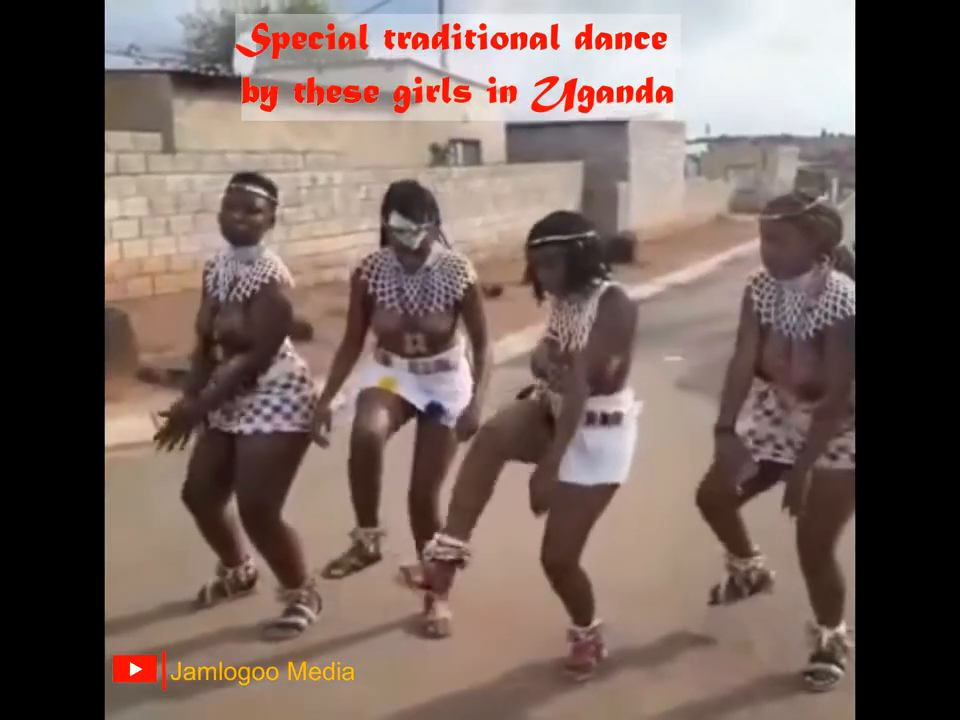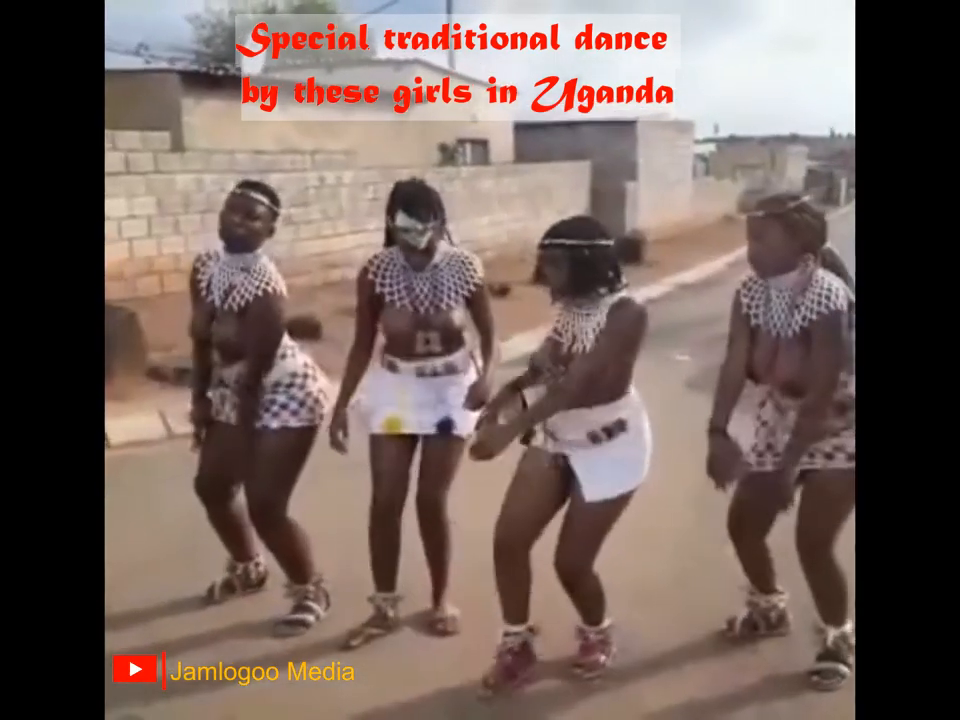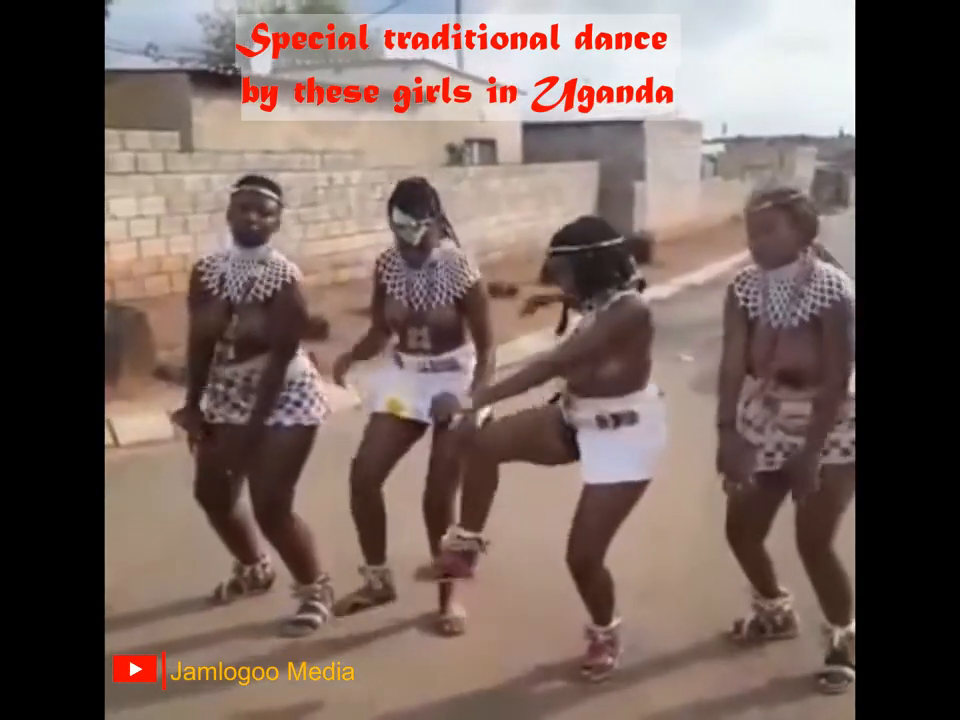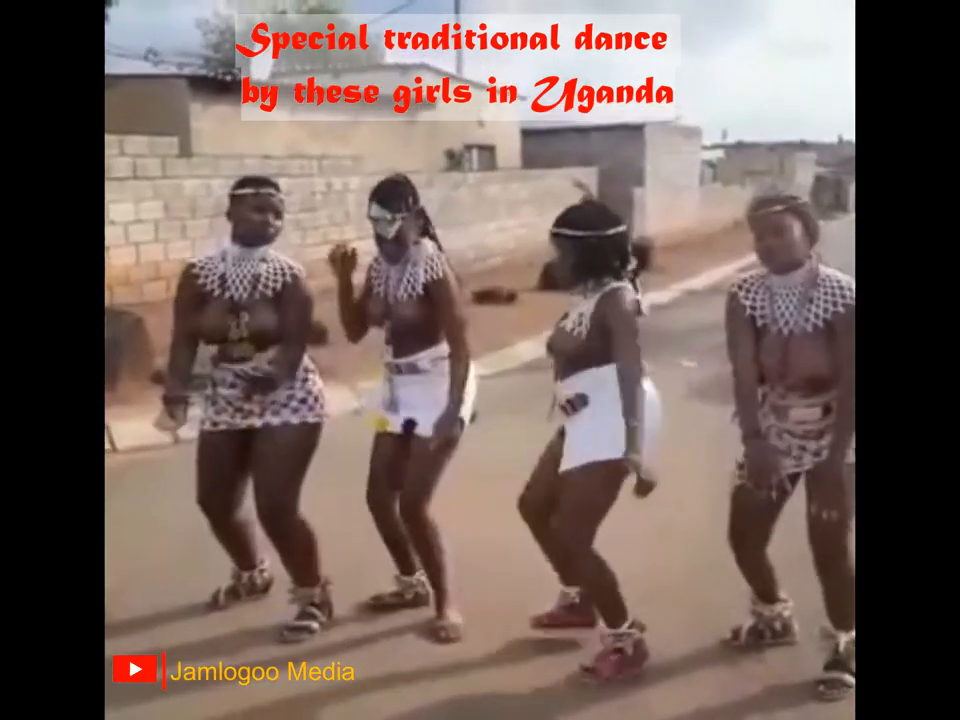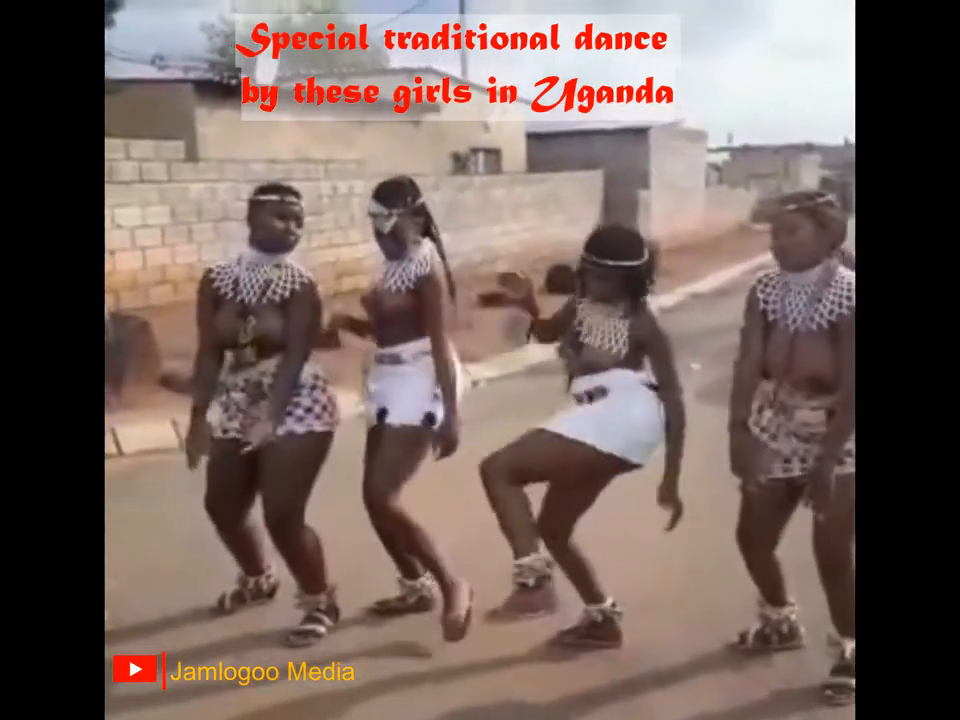
dt=0.3s
person 1, frame 1
left shoulder: (842, 302)
right shoulder: (760, 289)
left elbow: (835, 396)
right elbow: (742, 362)
left wrist: (803, 468)
right wrist: (725, 433)
left hip: (839, 434)
right hip: (780, 419)
left knee: (813, 543)
right knee: (713, 495)
left ankle: (833, 639)
right ankle: (750, 569)
person 1, frame 2
left shoulder: (829, 298)
right shoulder: (751, 293)
left elbow: (823, 393)
right elbow: (735, 365)
left wrist: (790, 465)
right wrist: (718, 435)
left hip: (837, 432)
right hip: (780, 424)
left knee: (812, 542)
right knee: (742, 522)
left ankle: (839, 639)
right ankle: (769, 609)
person 1, frame 3
left shoulder: (832, 289)
right shoulder: (743, 287)
left elbow: (837, 379)
right elbow: (733, 361)
left wrist: (810, 454)
right wrist: (727, 431)
left hip: (830, 430)
right hip: (767, 426)
left knee: (814, 541)
right knee: (741, 528)
left ankle: (845, 638)
right ankle: (775, 611)
person 1, frame 4
left shoulder: (840, 293)
right shoulder: (744, 295)
left elbow: (850, 381)
right elbow: (744, 372)
left wrist: (835, 456)
right wrist: (753, 441)
left hip: (832, 431)
right hip: (772, 430)
left knee: (829, 544)
right knee: (743, 533)
left ankle: (847, 644)
right ankle: (774, 616)
person 1, frame 5
left shoulder: (848, 294)
right shoulder: (766, 289)
left elbow: (852, 387)
right elbow: (750, 362)
left wrist: (828, 461)
right wrist: (739, 429)
left hip: (841, 437)
right hip: (781, 430)
left knee: (833, 552)
right knee: (752, 535)
left ankle: (851, 651)
right ankle: (781, 622)
person 2, frame 1
left shoulder: (614, 304)
right shoulder: (560, 301)
left elbow: (581, 383)
left wrist: (551, 465)
right wrist: (516, 412)
left hip: (597, 434)
right hip: (551, 413)
left knee: (558, 557)
right knee: (493, 439)
left ankle: (588, 635)
right ankle: (446, 555)
person 2, frame 2
left shoulder: (625, 312)
right shoulder: (569, 306)
left elbow: (578, 381)
left wrist: (511, 430)
right wrist: (511, 390)
left hip: (609, 443)
right hip: (555, 435)
left knee: (571, 562)
right knee: (509, 536)
left ankle: (597, 635)
right ankle: (516, 645)
person 2, frame 3
left shoulder: (628, 311)
right shoulder: (601, 302)
left elbow: (557, 362)
left wrist: (480, 399)
left hip: (626, 434)
right hip: (580, 417)
left knee: (583, 554)
right knee: (484, 441)
left ankle: (605, 635)
right ankle: (463, 548)
person 2, frame 4
left shoulder: (615, 301)
right shoulder: (596, 289)
left elbow: (629, 370)
left wrist: (635, 448)
left hip: (610, 417)
right hip: (587, 414)
left knee: (571, 538)
right knee: (534, 505)
left ankle: (624, 640)
right ankle: (578, 600)
person 2, frame 5
left shoulder: (643, 322)
right shoulder: (584, 301)
left elbow: (674, 401)
right elbow: (546, 333)
left wrist: (671, 479)
right wrist: (527, 304)
left hip: (621, 418)
right hip: (602, 429)
left knee: (496, 470)
right knee: (551, 529)
left ankle: (533, 581)
right ankle: (601, 618)
person 3, frame 1
left shoulder: (271, 279)
right shoulder: (216, 267)
left elbow: (257, 359)
right elbow: (207, 344)
left wrist: (200, 406)
right wrist: (188, 399)
left hip: (276, 401)
right hip: (228, 400)
left knee: (256, 511)
right knee: (199, 496)
left ankle: (302, 593)
right ankle: (237, 570)
person 3, frame 2
left shoulder: (263, 289)
right shoulder: (204, 267)
left elbow: (257, 368)
right elbow: (203, 341)
left wrist: (243, 434)
right wrist: (201, 398)
left hip: (283, 398)
right hip: (235, 395)
left knee: (265, 507)
right knee: (209, 487)
left ankle: (310, 590)
right ankle: (247, 568)
person 3, frame 3
left shoulder: (284, 279)
right shoulder: (206, 271)
left elbow: (281, 357)
right elbow: (200, 343)
left wrist: (252, 425)
right wrist: (193, 404)
left hip: (283, 399)
right hip: (226, 398)
left knee: (271, 505)
right knee: (212, 495)
left ankle: (316, 590)
right ankle: (254, 569)
person 3, frame 4
left shoulder: (287, 276)
right shoulder: (199, 274)
left elbow: (294, 343)
right elbow: (185, 339)
left wrist: (272, 378)
right wrist: (174, 390)
left hip: (286, 399)
right hip: (226, 400)
left knee: (275, 507)
right knee: (214, 501)
left ankle: (313, 596)
right ankle: (252, 574)
person 3, frame 5
left shoulder: (299, 285)
right shoulder: (217, 278)
left elbow: (295, 358)
right elbow: (209, 352)
left wrist: (270, 418)
right wrist: (199, 418)
left hip: (295, 409)
right hip: (238, 408)
left knee: (282, 515)
right knee: (221, 507)
left ankle: (320, 602)
right ankle: (257, 579)
person 4, frame 1
left shoulder: (458, 271)
right shoulder: (369, 271)
left elbow: (481, 341)
right elbow: (353, 341)
left wrist: (476, 400)
right wrist: (325, 400)
left hip: (445, 383)
right hip: (390, 375)
left knee: (423, 495)
right knee: (365, 438)
right ankle: (367, 540)
person 4, frame 2
left shoulder: (465, 268)
right shoulder: (375, 272)
left elbow: (488, 333)
right elbow: (363, 344)
left wrist: (486, 376)
right wrist: (341, 406)
left hip: (451, 389)
right hip: (394, 386)
left knee: (431, 500)
right knee: (386, 500)
left ankle: (441, 599)
right ankle: (384, 607)
person 4, frame 3
left shoulder: (461, 269)
right shoulder: (387, 266)
left elbow: (485, 346)
right elbow: (380, 333)
right wrist: (351, 356)
left hip: (456, 383)
right hip: (404, 380)
left knee: (437, 499)
right knee: (362, 476)
left ankle: (448, 597)
right ankle: (377, 580)
person 4, frame 4
left shoulder: (432, 267)
right shoulder: (380, 265)
left elbow: (459, 345)
right elbow: (355, 330)
left wrist: (454, 412)
right wrist: (344, 277)
left hip: (437, 388)
right hip: (397, 387)
left knee: (412, 504)
right knee: (378, 497)
left ankle: (445, 603)
right ankle: (412, 583)
person 4, frame 5
left shoulder: (426, 262)
right shoulder: (395, 263)
left elbow: (440, 341)
left wrist: (450, 414)
right wrist: (351, 324)
left hip: (419, 384)
right hip: (390, 384)
left knee: (381, 497)
right knee: (376, 498)
left ankle: (451, 587)
right ankle: (416, 586)
